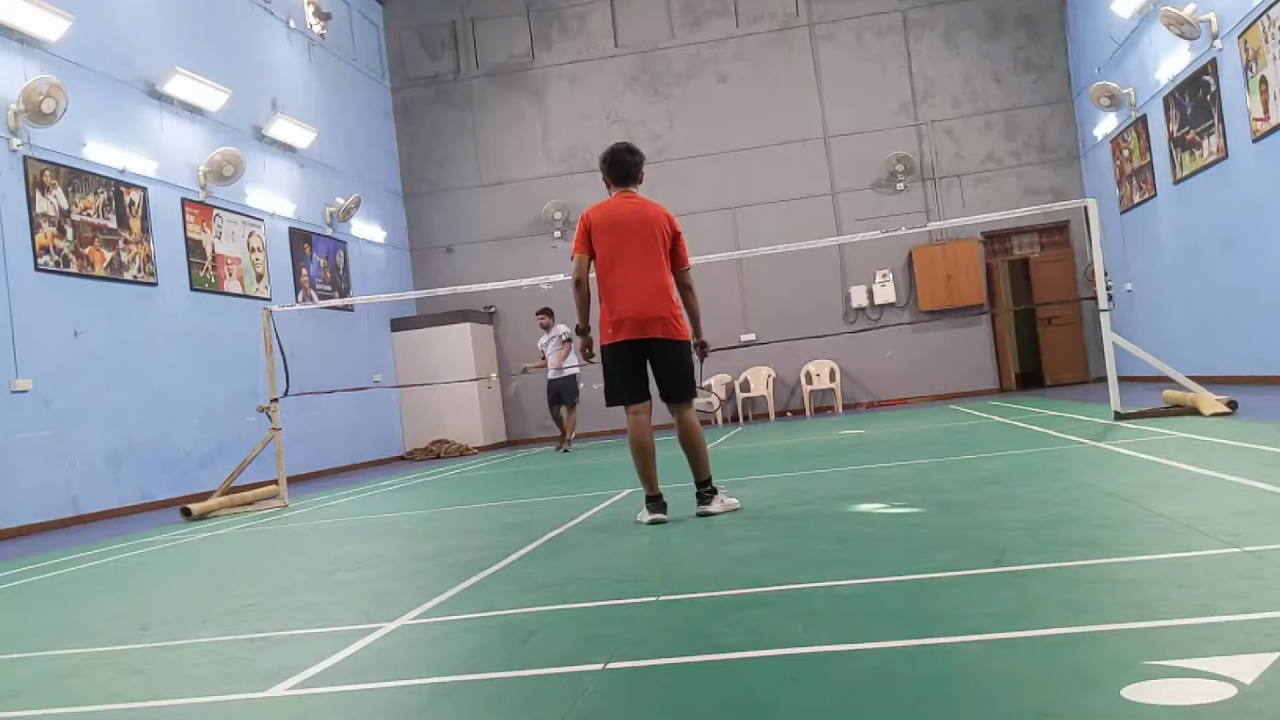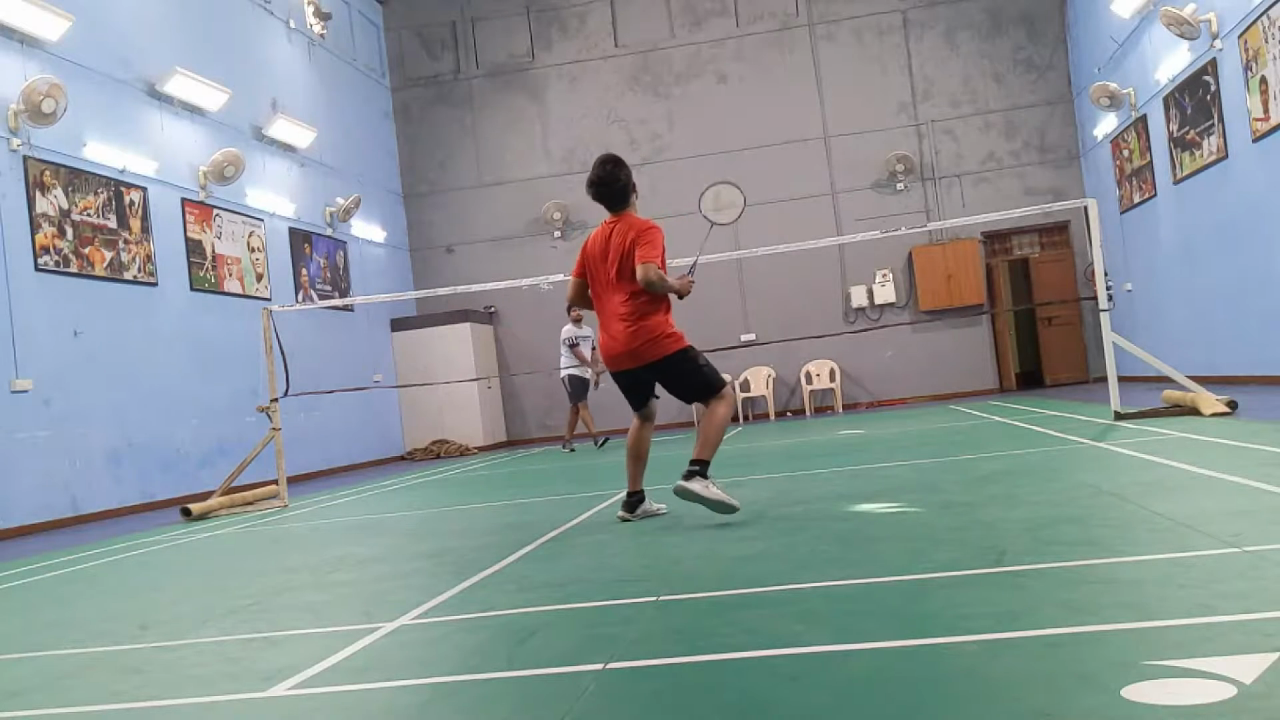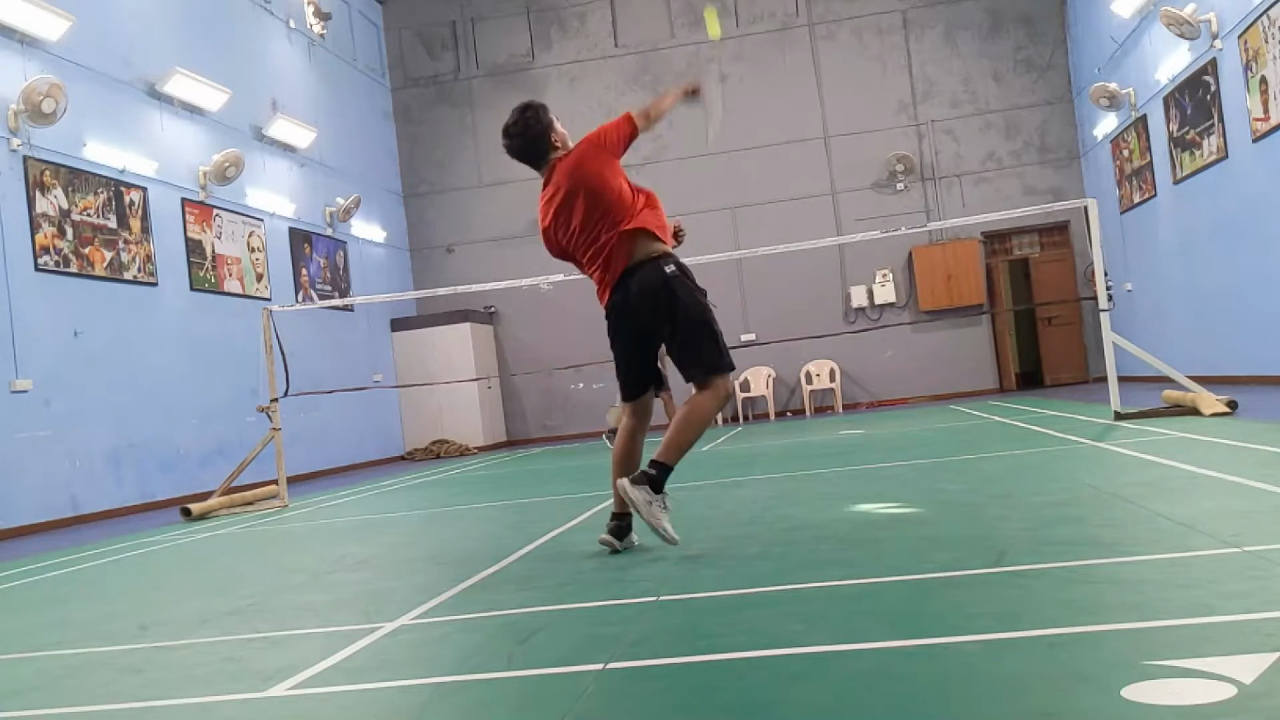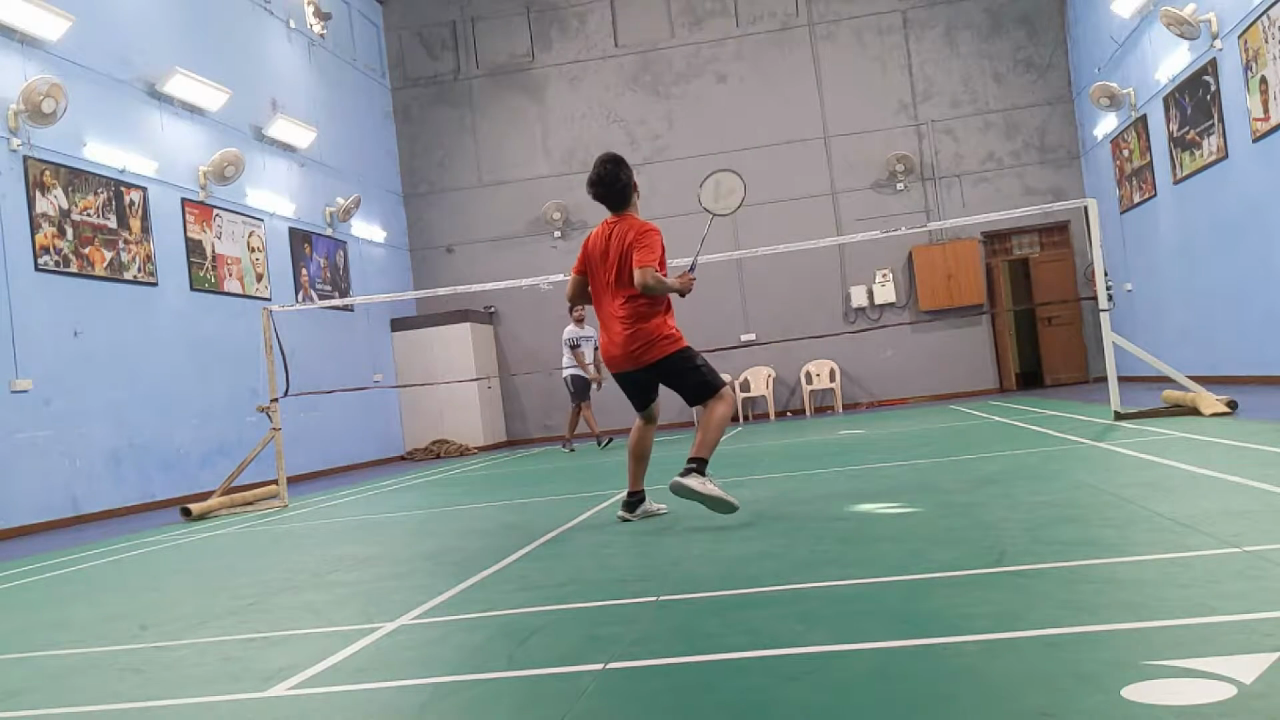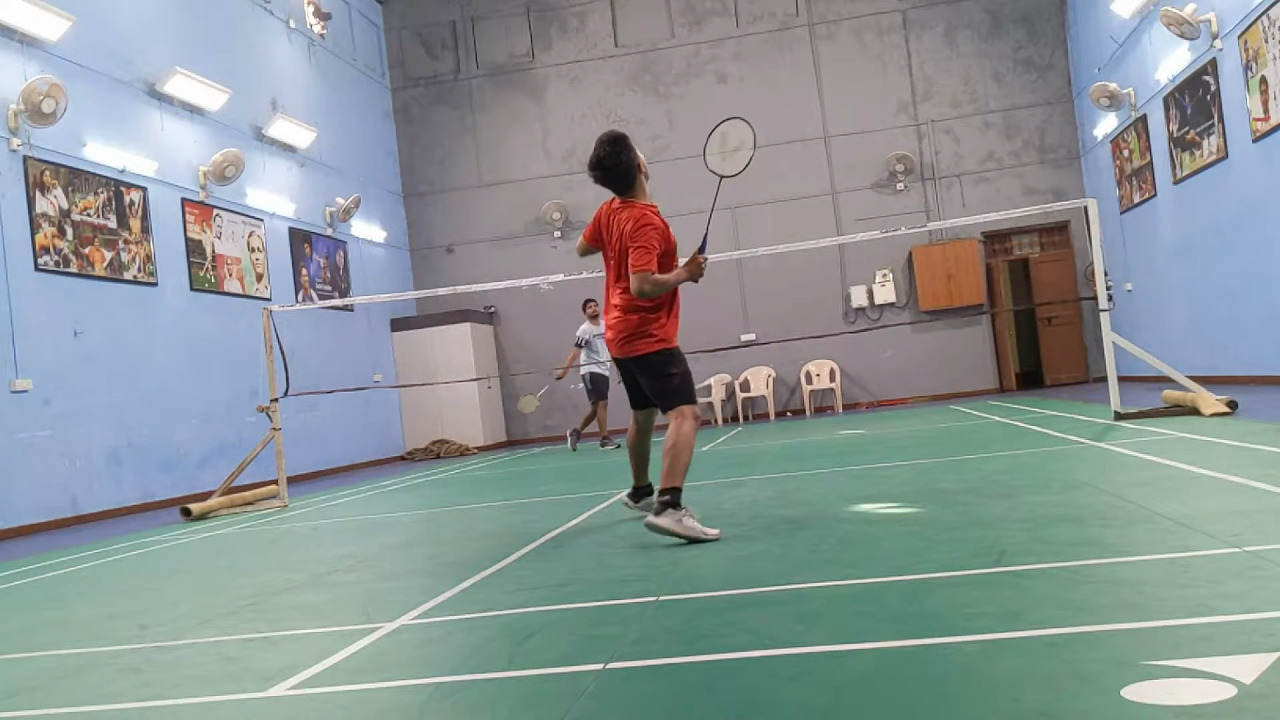
dt=0.7s
person 1, frame 1
left shoulder: (591, 218)
right shoulder: (662, 216)
left elbow: (579, 277)
right elbow: (685, 283)
left wrist: (583, 329)
right wrist: (698, 332)
left hip: (617, 328)
right hip: (667, 323)
left knee: (637, 412)
right knee: (682, 408)
left ankle: (654, 501)
right ankle: (707, 494)
person 1, frame 2
left shoulder: (592, 241)
right shoulder: (645, 230)
left elbow: (574, 297)
right elbow: (647, 277)
right wrist: (677, 287)
left hip: (615, 352)
right hip: (656, 341)
left knee: (644, 415)
right knee: (721, 396)
left ankle: (634, 499)
right ankle: (696, 475)
person 1, frame 3
left shoulder: (548, 215)
right shoulder: (587, 153)
right elbow: (643, 118)
right wrist: (678, 93)
left hip: (619, 297)
right hip: (659, 274)
left knee: (634, 409)
right knee: (715, 386)
left ankle: (620, 522)
right ankle: (650, 480)
person 1, frame 4
left shoulder: (593, 239)
right shoulder: (643, 231)
left elbow: (574, 294)
right elbow: (645, 281)
right wrist: (677, 285)
left hip: (616, 353)
right hip: (655, 343)
left knee: (648, 415)
right knee: (720, 397)
left ankle: (634, 500)
right ankle: (694, 471)
person 1, frame 5
left shoulder: (609, 212)
right shoulder: (646, 222)
left elbow: (584, 247)
right elbow: (643, 286)
right wrist: (685, 273)
left hip: (623, 335)
right hip: (649, 337)
left knee: (643, 414)
right knee: (685, 414)
left ankle: (641, 490)
right ankle: (669, 508)
